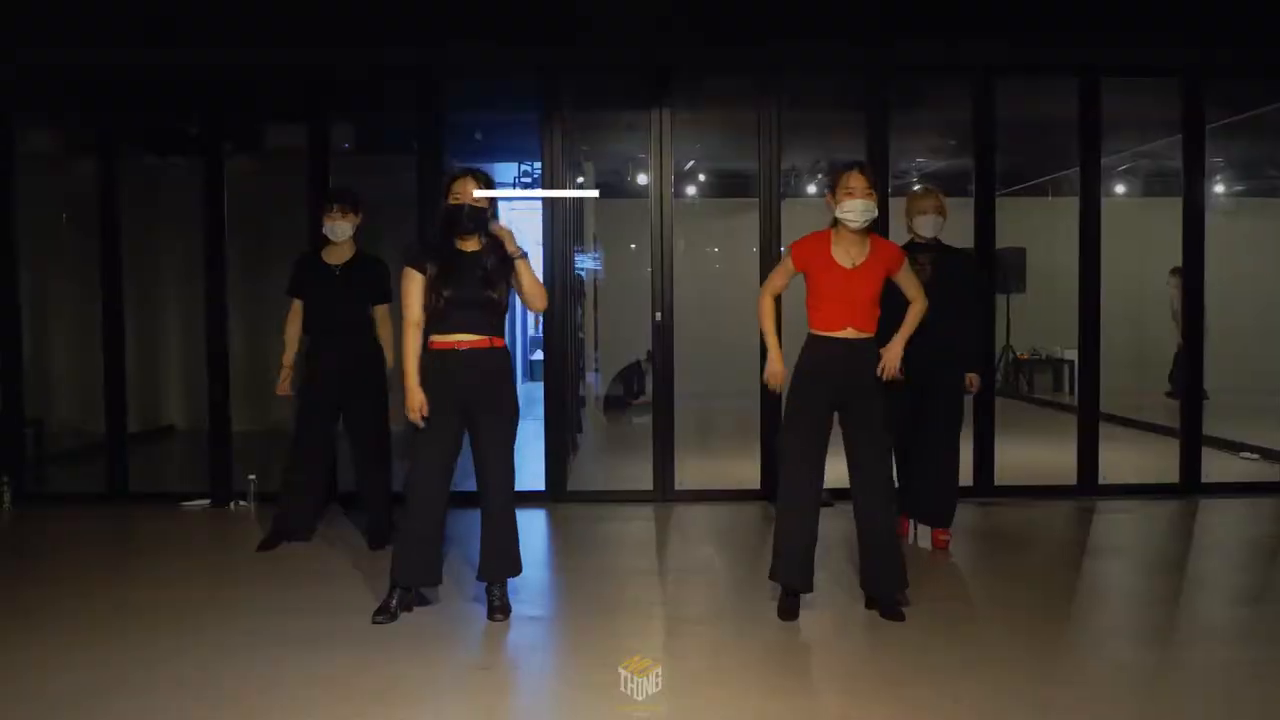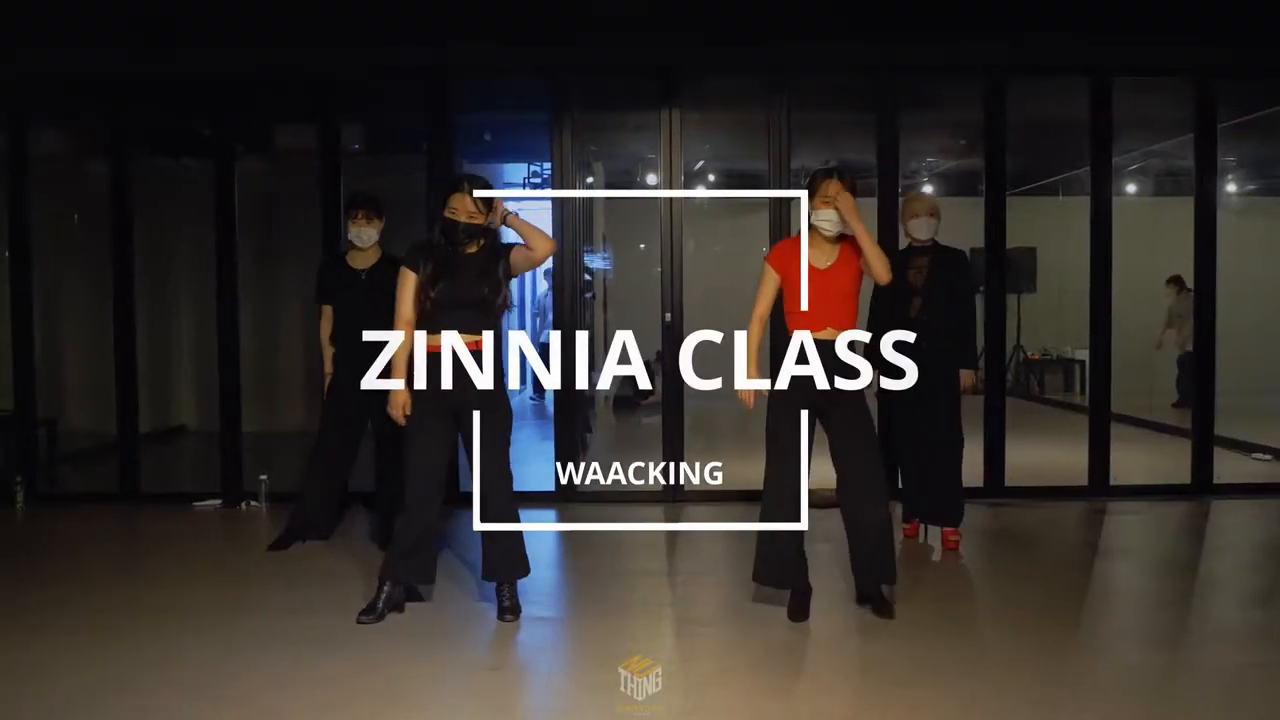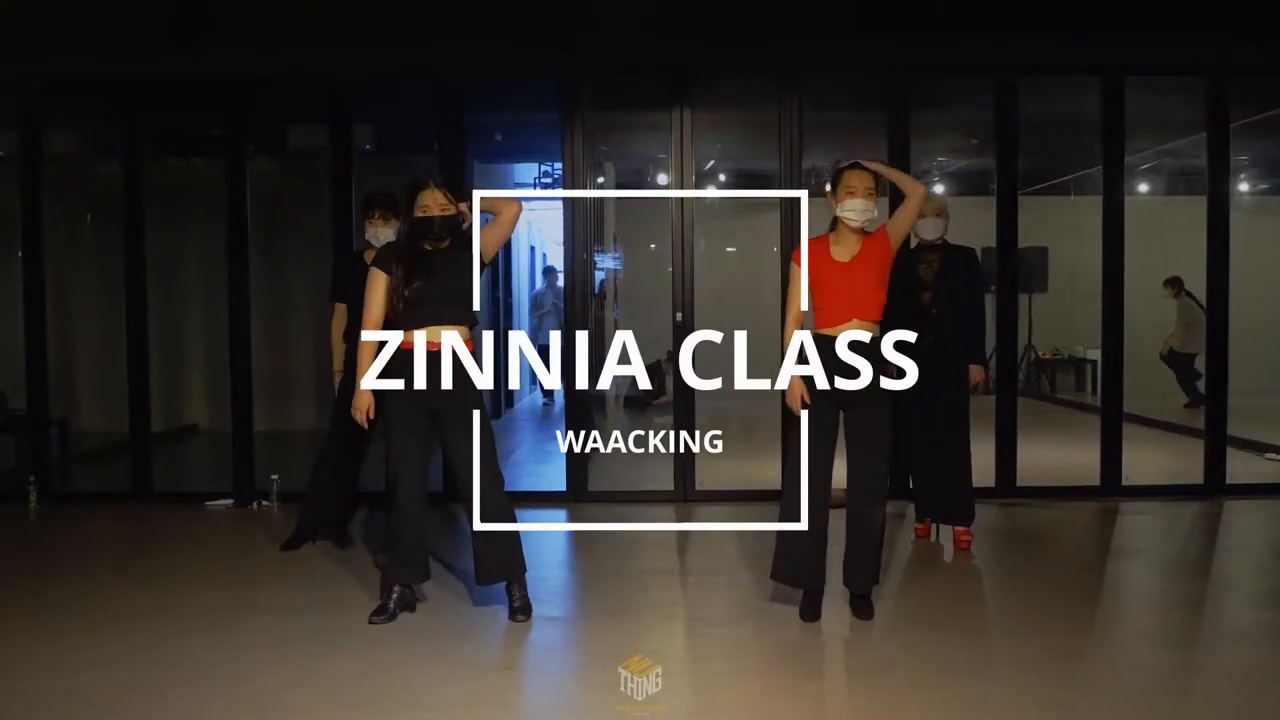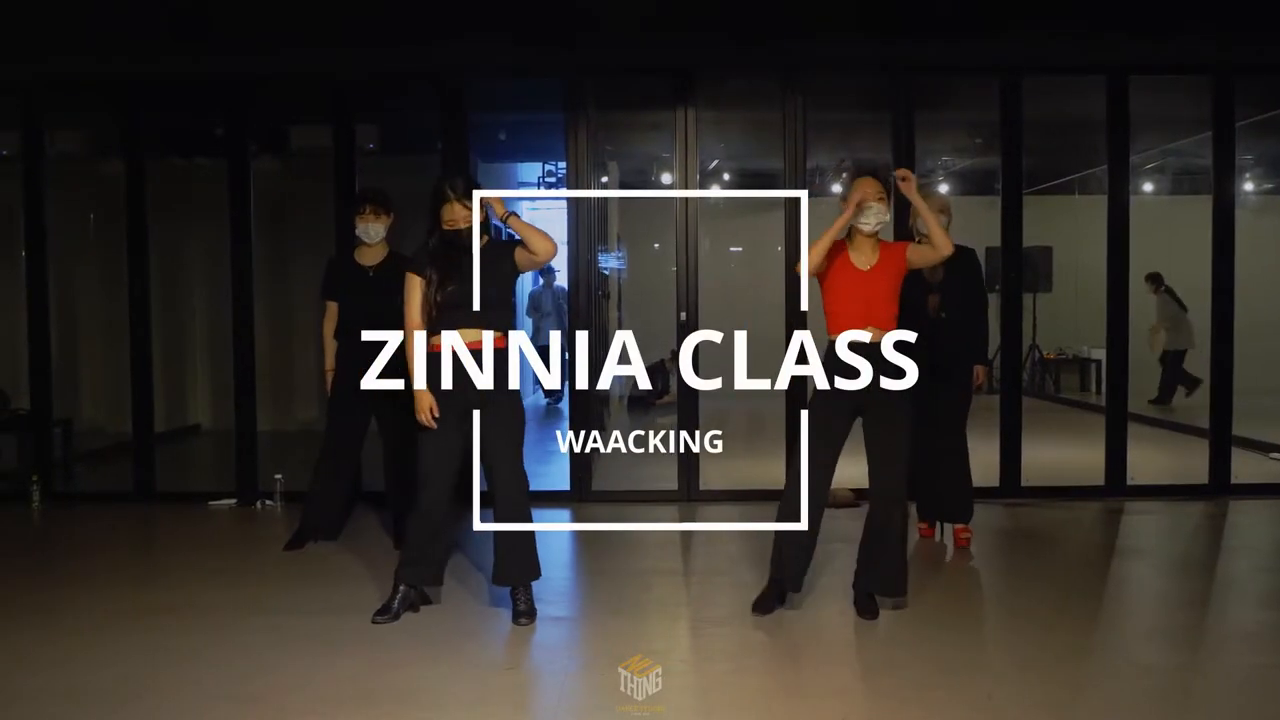
dt=0.5s
person 1, frame 1
left shoulder: (887, 252)
right shoulder: (809, 248)
left elbow: (918, 300)
right elbow: (768, 292)
left wrist: (899, 340)
right wrist: (773, 350)
left hip: (864, 367)
right hip: (817, 364)
left knee: (874, 482)
right knee: (800, 479)
left ankle: (880, 588)
right ankle: (792, 585)
person 1, frame 2
left shoulder: (856, 248)
right shoulder: (784, 253)
left elbow: (884, 276)
right elbow: (760, 314)
left wrist: (854, 219)
right wrist: (751, 369)
left hip: (843, 367)
left knee: (865, 477)
right knee: (785, 479)
left ankle: (871, 582)
right ankle: (797, 584)
person 1, frame 3
left shoulder: (883, 243)
right shoulder: (809, 251)
left elbow: (916, 193)
right elbow: (793, 316)
left wrist: (875, 167)
right wrist: (794, 375)
left hip: (868, 363)
right hip: (820, 361)
left knee: (869, 480)
right knee: (808, 478)
left ankle: (860, 584)
right ankle: (811, 584)
person 1, frame 4
left shoulder: (898, 255)
right shoulder: (829, 252)
left elbow: (943, 250)
right elbow: (804, 270)
left wrist: (915, 197)
right wrist: (843, 220)
left hip: (886, 369)
right hip: (838, 367)
left knee: (890, 484)
right knee: (807, 476)
left ankle: (869, 583)
right ankle: (780, 580)
person 2, frame 1
left shoulder: (505, 257)
right shoulder: (425, 259)
left elbow: (538, 302)
right elbow: (413, 324)
left wrist: (515, 251)
right wrist: (412, 385)
left hip: (492, 373)
right hip: (441, 374)
left knee: (496, 481)
right knee: (425, 482)
left ankle: (496, 585)
right ankle: (404, 586)
person 2, frame 2
left shoulder: (500, 258)
right shoulder: (421, 258)
left elbow: (544, 249)
right elbow: (404, 321)
left wrist: (509, 218)
right wrist: (399, 382)
right hip: (431, 375)
left knee: (494, 481)
right knee: (421, 482)
left ankle: (506, 584)
right ankle: (394, 584)
person 2, frame 3
left shoulder: (470, 253)
right shoulder: (390, 258)
left elbow: (511, 209)
right elbow: (372, 324)
left wrist: (469, 208)
right wrist: (362, 385)
left hip: (458, 373)
right hip: (404, 374)
left knee: (483, 479)
right knee: (405, 484)
left ankle: (514, 581)
right ankle: (400, 585)
person 2, frame 4
left shoulder: (504, 254)
right shoulder: (425, 262)
left elbow: (547, 251)
right elbow: (414, 328)
left wrist: (506, 217)
right wrist: (420, 387)
left hip: (494, 374)
right hip: (442, 375)
left knee: (508, 480)
right knee: (433, 483)
left ankle: (520, 586)
right ankle: (410, 584)
person 3, frame 1
left shoulder: (373, 267)
right shoulder: (306, 265)
left elbow: (382, 320)
right elbow: (296, 316)
left wrist: (387, 367)
right wrist: (286, 364)
left hip: (364, 364)
right hip: (319, 364)
left knee: (371, 445)
right knee: (309, 444)
left ankle: (379, 528)
right ankle: (289, 525)
person 3, frame 2
left shoulder: (396, 269)
right shoulder: (330, 269)
right elbow: (327, 321)
right wrist: (329, 369)
right hip: (347, 368)
left knee: (391, 448)
right knee: (331, 446)
left ankle: (390, 528)
right ankle: (304, 525)
person 3, frame 3
right shoulder: (348, 267)
right elbow: (340, 319)
right wrist: (338, 367)
right hip: (358, 368)
right knee: (339, 446)
right ankle: (313, 525)
person 3, frame 4
left shoulder: (403, 267)
right shoulder: (339, 266)
right elbow: (331, 317)
right wrist: (330, 366)
left hip: (394, 367)
right hip: (351, 367)
left knee: (400, 447)
right knee: (337, 445)
left ankle: (405, 528)
right ankle: (315, 525)
person 4, frame 1
left shoulder: (958, 261)
left elbow: (970, 317)
right elbow: (883, 313)
left wrist: (972, 365)
left hip: (946, 365)
right hip: (903, 363)
left knee: (942, 443)
right knee: (906, 442)
left ankle: (938, 519)
right ankle: (907, 511)
person 4, frame 2
left shoulder: (955, 261)
right shoulder: (892, 265)
left elbow: (966, 315)
right elbow: (878, 316)
left wrist: (967, 363)
right wrist: (873, 363)
left hip: (942, 363)
left knee: (944, 441)
right knee: (908, 441)
left ankle: (948, 519)
right ankle: (914, 513)
person 4, frame 3
left shoulder: (965, 259)
right shoulder: (900, 262)
left elbow: (975, 311)
right elbow: (890, 313)
left wrist: (976, 359)
left hip: (952, 359)
right hip: (910, 360)
left knee: (953, 438)
right knee: (917, 438)
left ankle: (960, 518)
right ankle: (925, 512)
person 4, frame 4
left shoulder: (966, 258)
left elbow: (978, 311)
left wrist: (980, 358)
left hip: (955, 361)
right hip: (915, 361)
left knee: (951, 437)
right knee: (920, 439)
left ankle: (959, 516)
right ankle: (927, 512)
